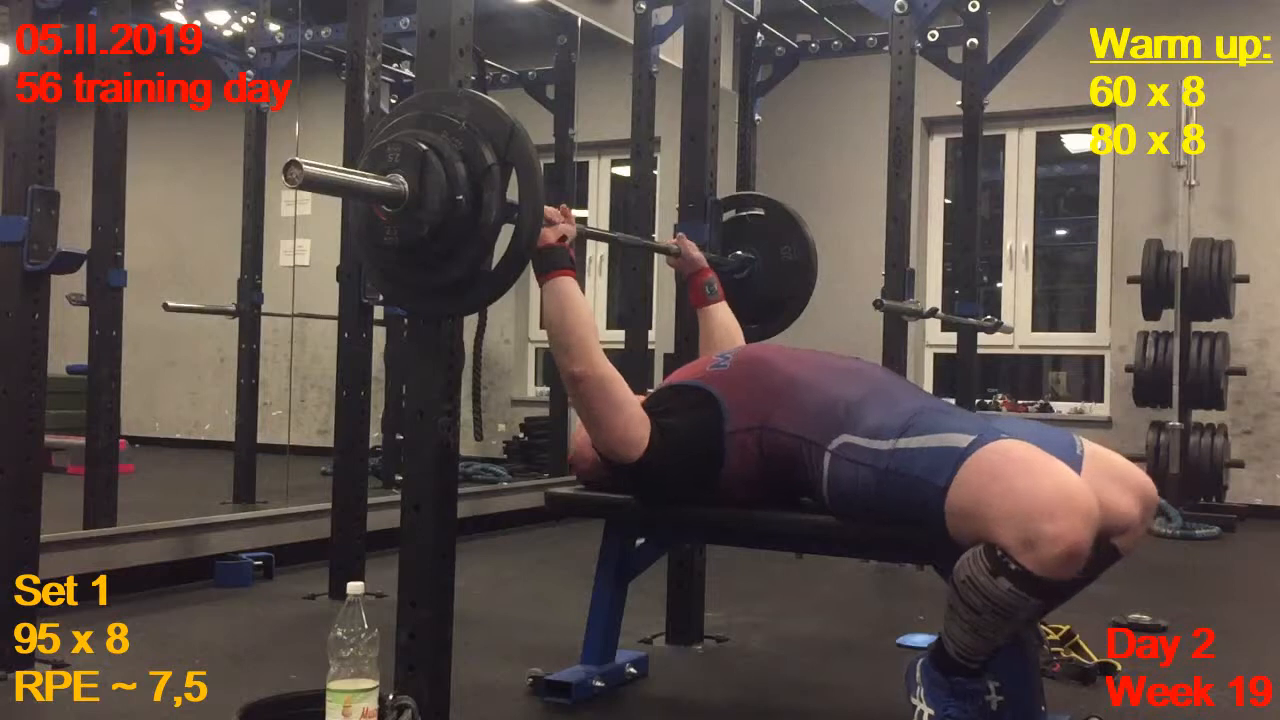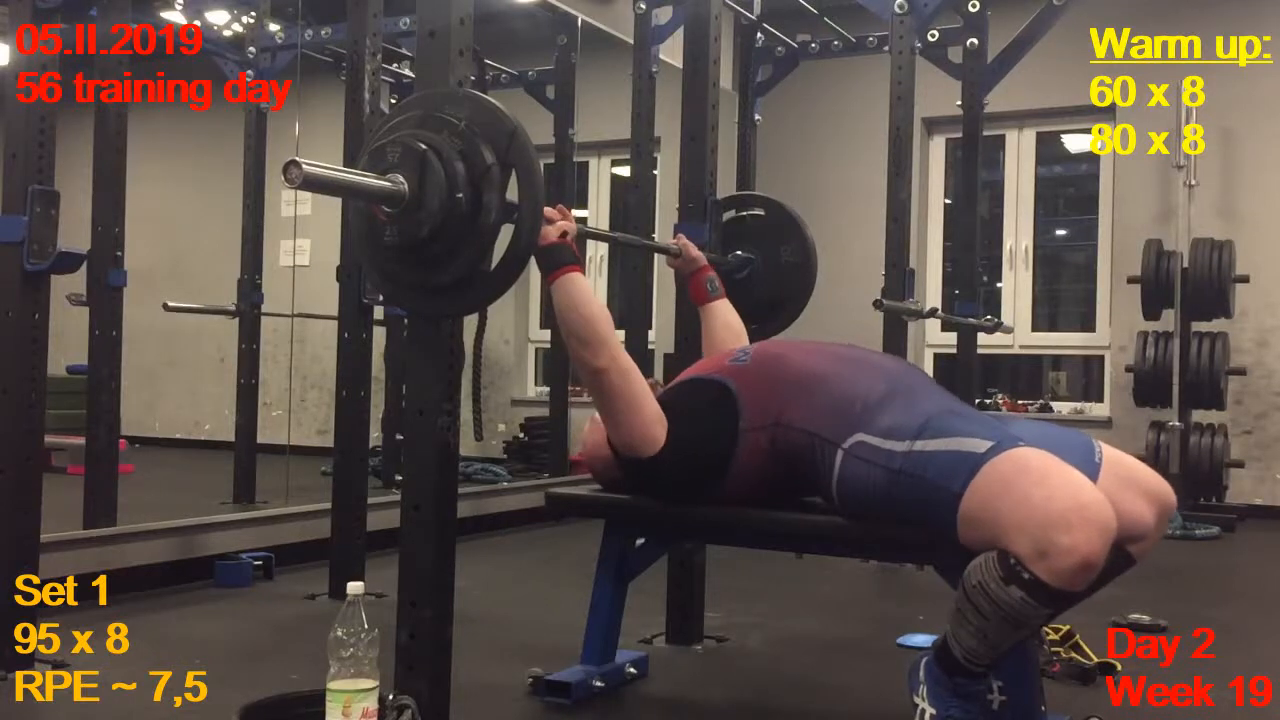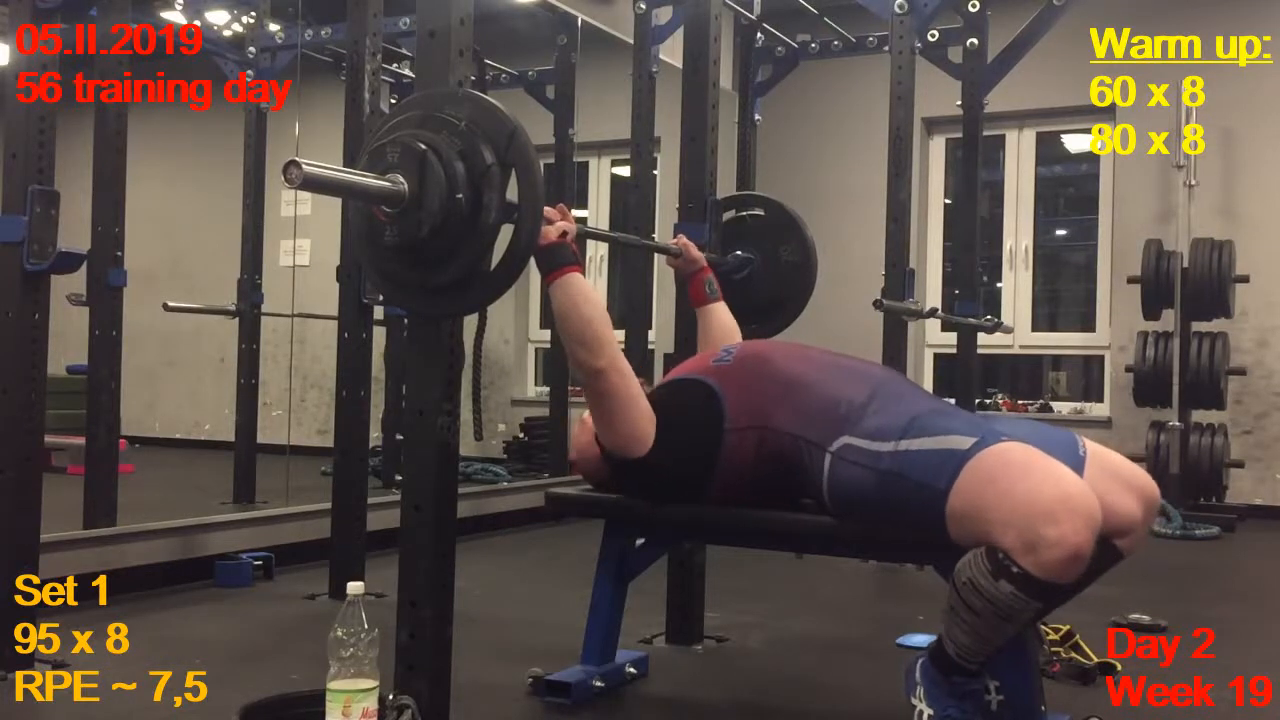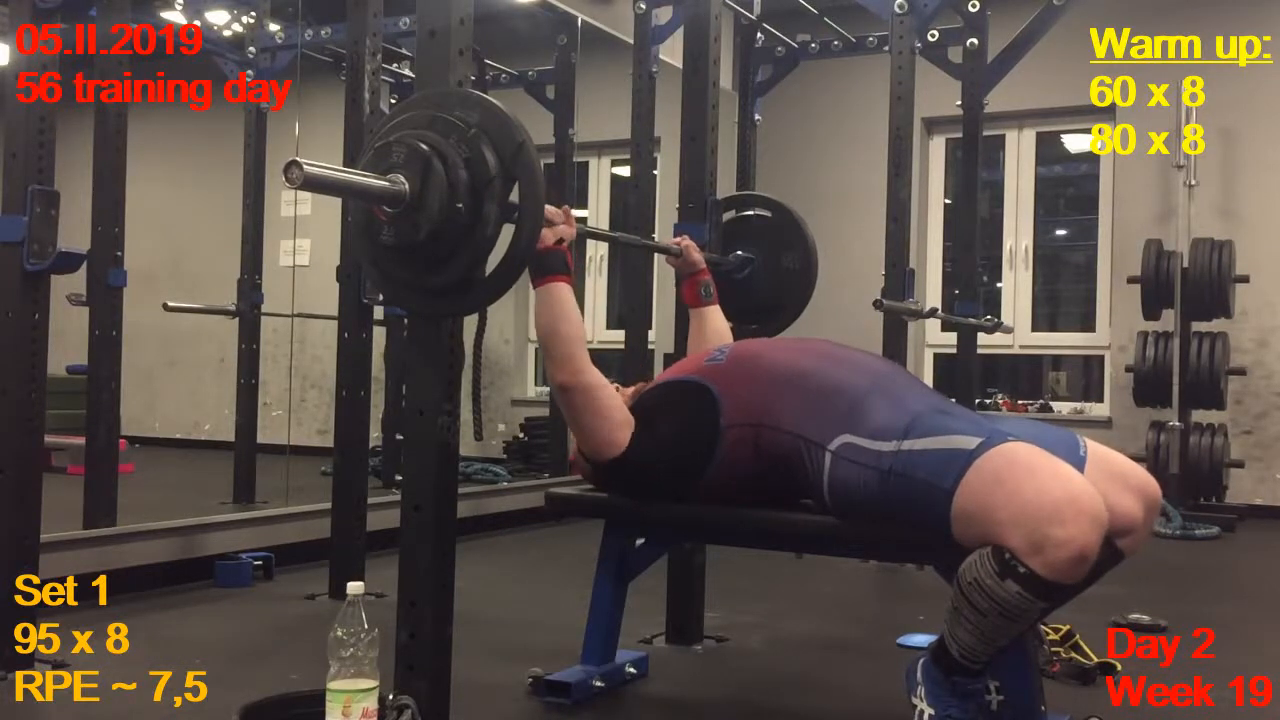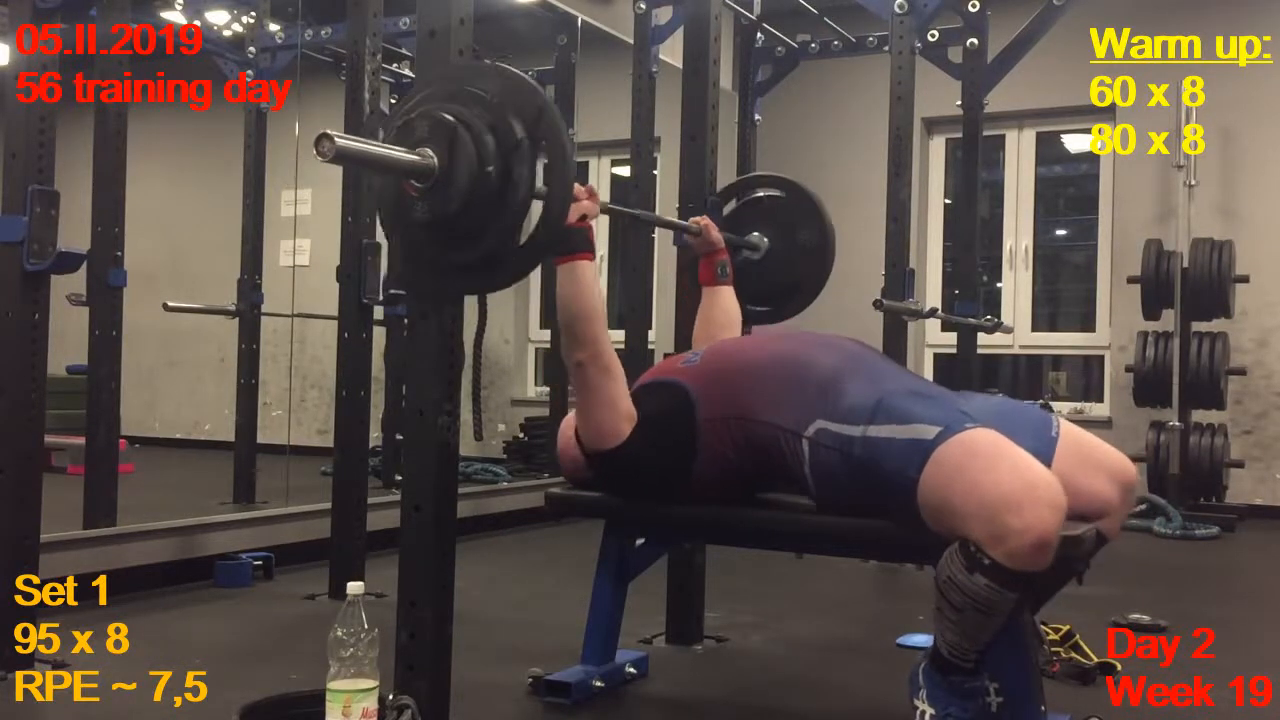
dt=1s
person 1, frame 1
left shoulder: (684, 415)
right shoulder: (654, 454)
left elbow: (731, 367)
right elbow: (582, 369)
left wrist: (699, 275)
right wrist: (554, 265)
left knee: (1130, 500)
right knee: (1061, 519)
left ankle: (981, 640)
person 1, frame 2
left shoulder: (694, 415)
right shoulder: (666, 451)
left elbow: (734, 360)
right elbow: (601, 360)
left wrist: (700, 275)
right wrist: (560, 261)
left knee: (1146, 507)
right knee: (1076, 530)
left ankle: (985, 640)
person 1, frame 3
left shoulder: (681, 415)
right shoulder: (654, 452)
left elbow: (727, 367)
right elbow: (598, 362)
left wrist: (698, 277)
right wrist: (559, 263)
left knee: (1131, 503)
right knee: (1062, 525)
left ankle: (982, 641)
person 1, frame 4
left shoulder: (675, 416)
right shoulder: (642, 455)
left elbow: (718, 370)
right elbow: (571, 376)
left wrist: (696, 278)
right wrist: (550, 265)
left knee: (1134, 504)
right knee: (1070, 525)
left ankle: (987, 644)
person 1, frame 5
left shoulder: (668, 410)
right shoulder: (635, 451)
left elbow: (721, 351)
right elbow: (588, 355)
left wrist: (713, 258)
right wrist: (573, 242)
left knee: (1112, 486)
right knee: (1031, 513)
left ankle: (980, 639)
